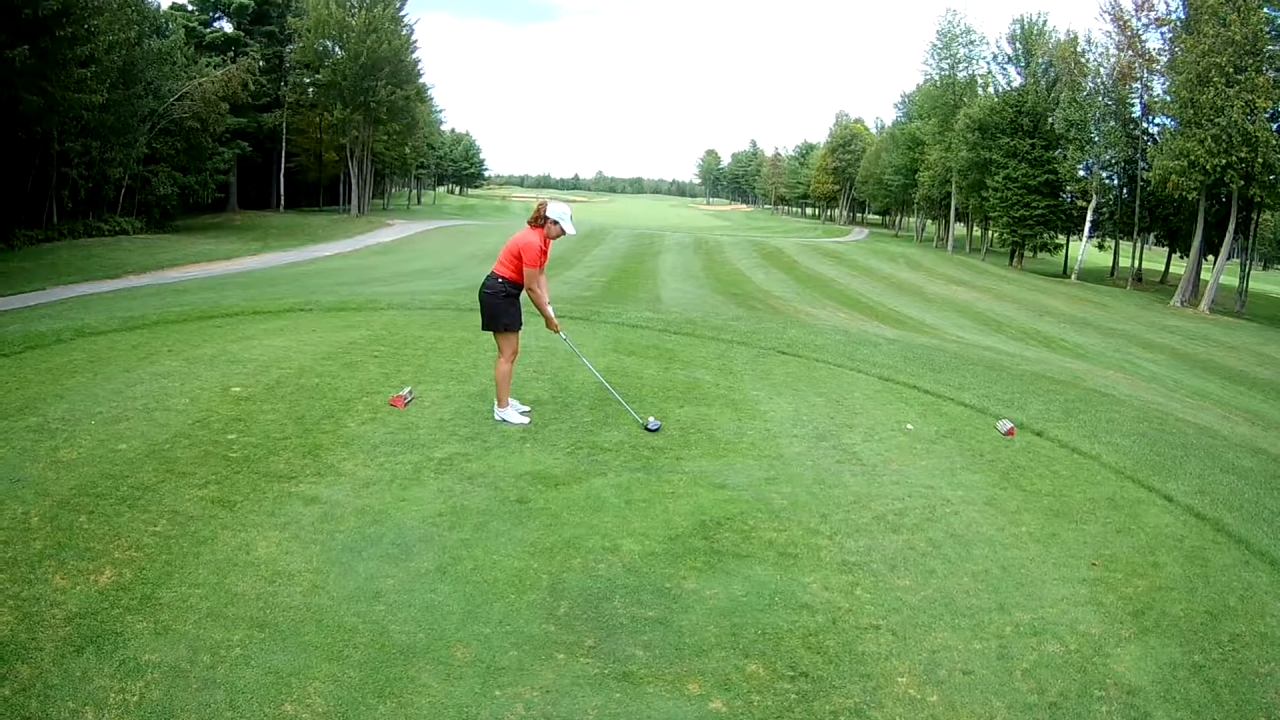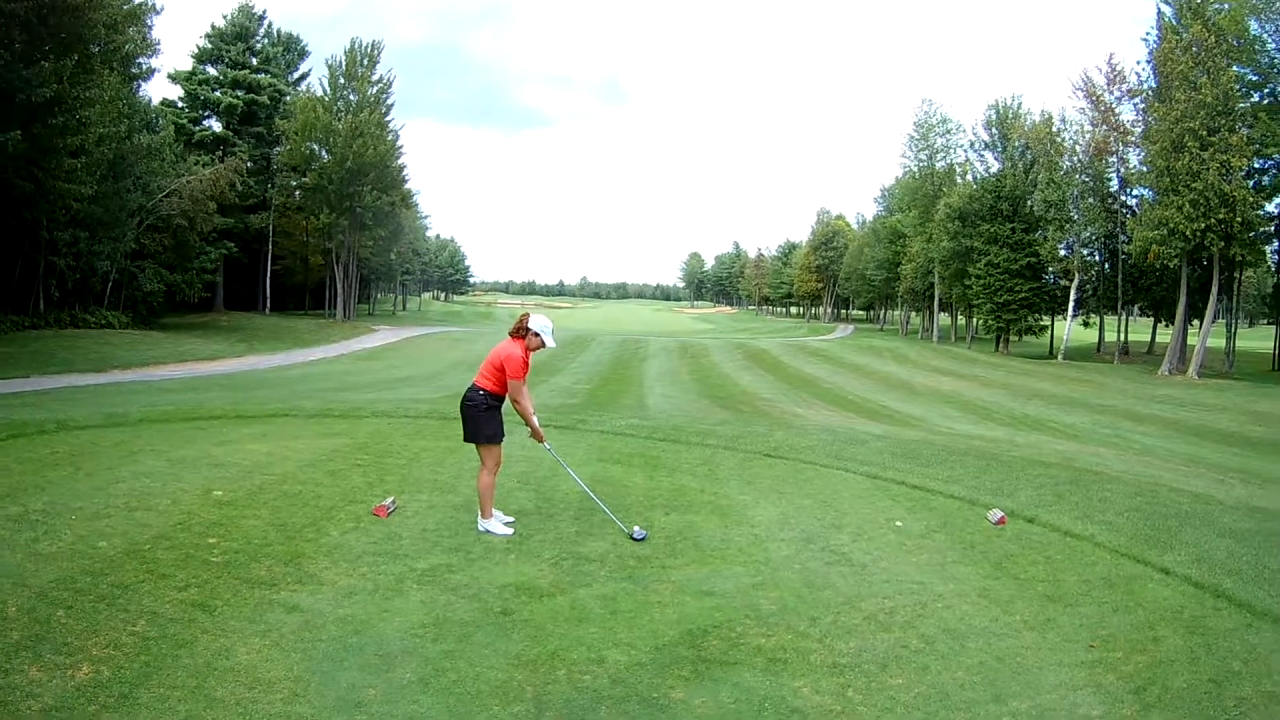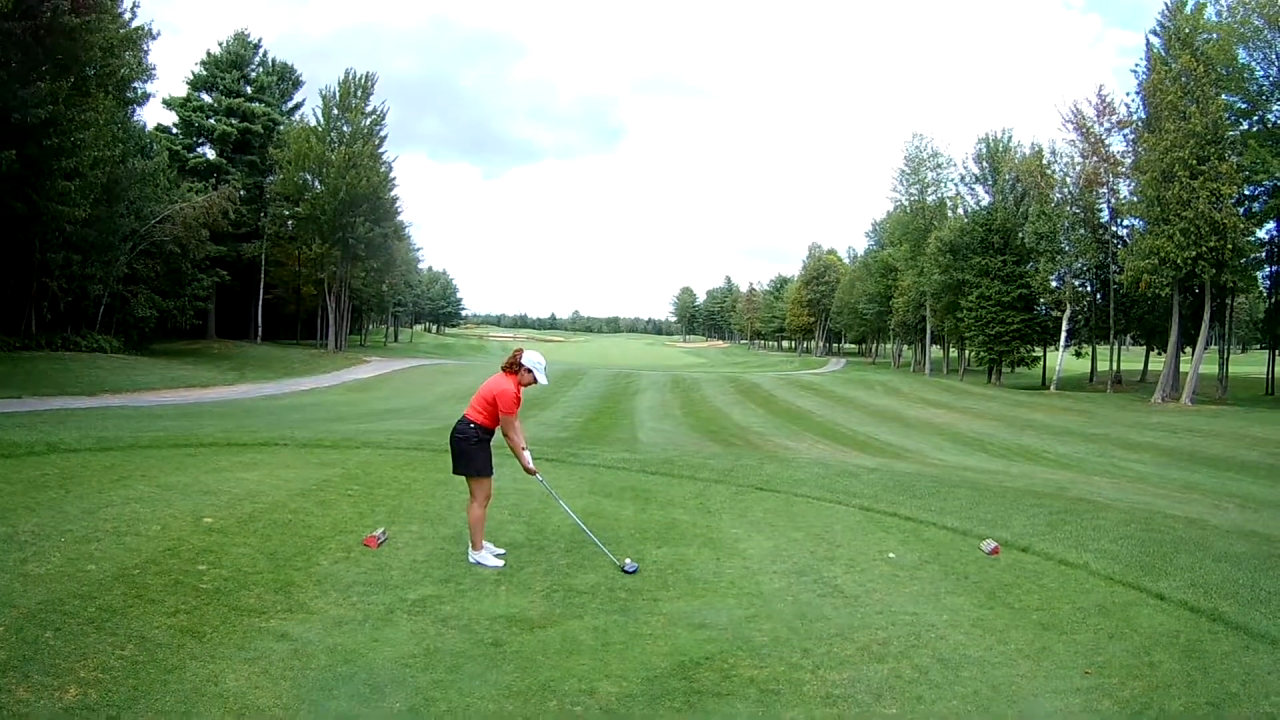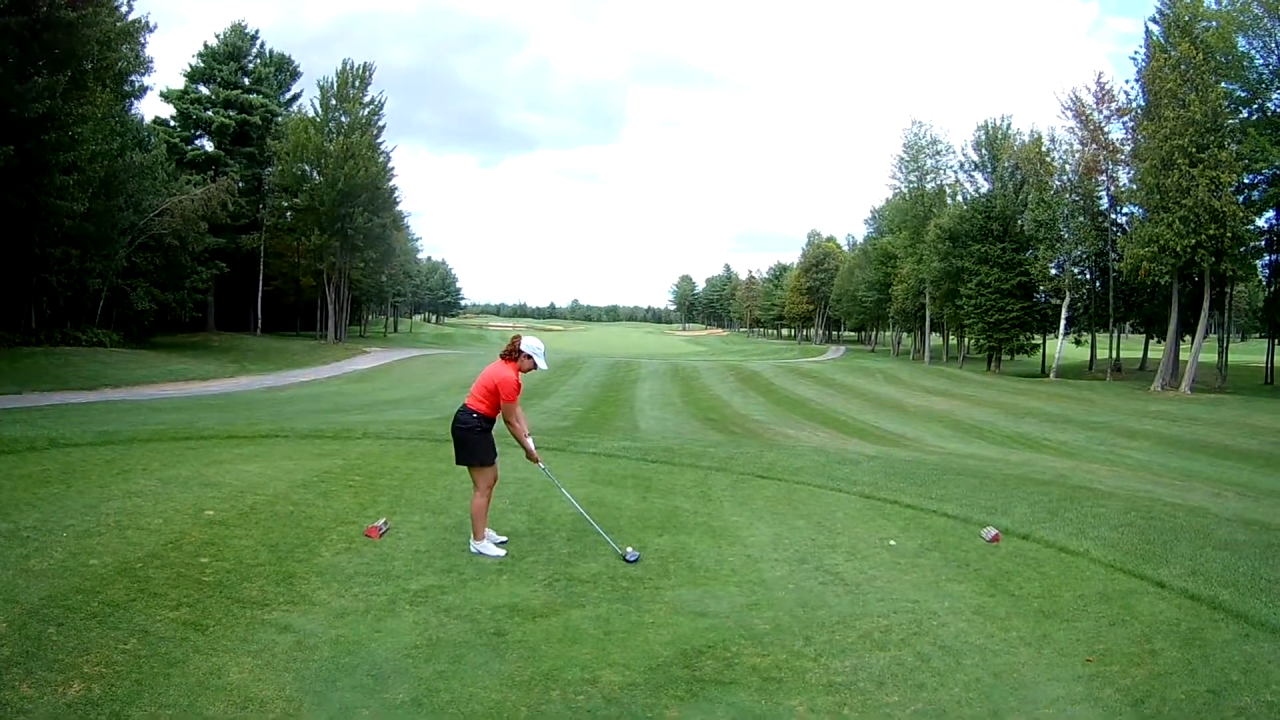
dt=0.5s
person 1, frame 1
left shoulder: (543, 238)
right shoulder: (532, 243)
left elbow: (540, 275)
right elbow: (531, 287)
left wrist: (548, 307)
right wrist: (548, 318)
left hip: (507, 292)
right hip: (498, 292)
left knee: (510, 352)
right knee: (507, 354)
left ankle: (503, 400)
right ankle: (502, 408)
person 1, frame 2
left shoulder: (522, 349)
right shoulder: (514, 354)
left elbow: (522, 386)
right elbow: (516, 399)
left wrist: (533, 417)
right wrist: (534, 428)
left hip: (489, 403)
right hip: (480, 404)
left knee: (493, 463)
right knee: (490, 465)
left ankle: (488, 511)
right ankle: (486, 520)
person 1, frame 3
left shoulder: (511, 382)
right shoulder: (507, 390)
left elbow: (515, 421)
right elbow: (508, 434)
left wrist: (525, 451)
right wrist: (524, 463)
left hip: (476, 436)
right hip: (470, 437)
left knee: (482, 495)
right knee: (480, 497)
left ankle: (478, 543)
right ankle: (476, 552)
person 1, frame 4
left shoulder: (507, 367)
right shoulder: (507, 378)
left elbow: (516, 407)
right elbow: (510, 421)
left wrist: (528, 436)
right wrist: (528, 449)
left hip: (475, 424)
right hip: (472, 426)
left knee: (490, 479)
right knee: (483, 487)
left ankle: (481, 530)
right ankle: (478, 541)
